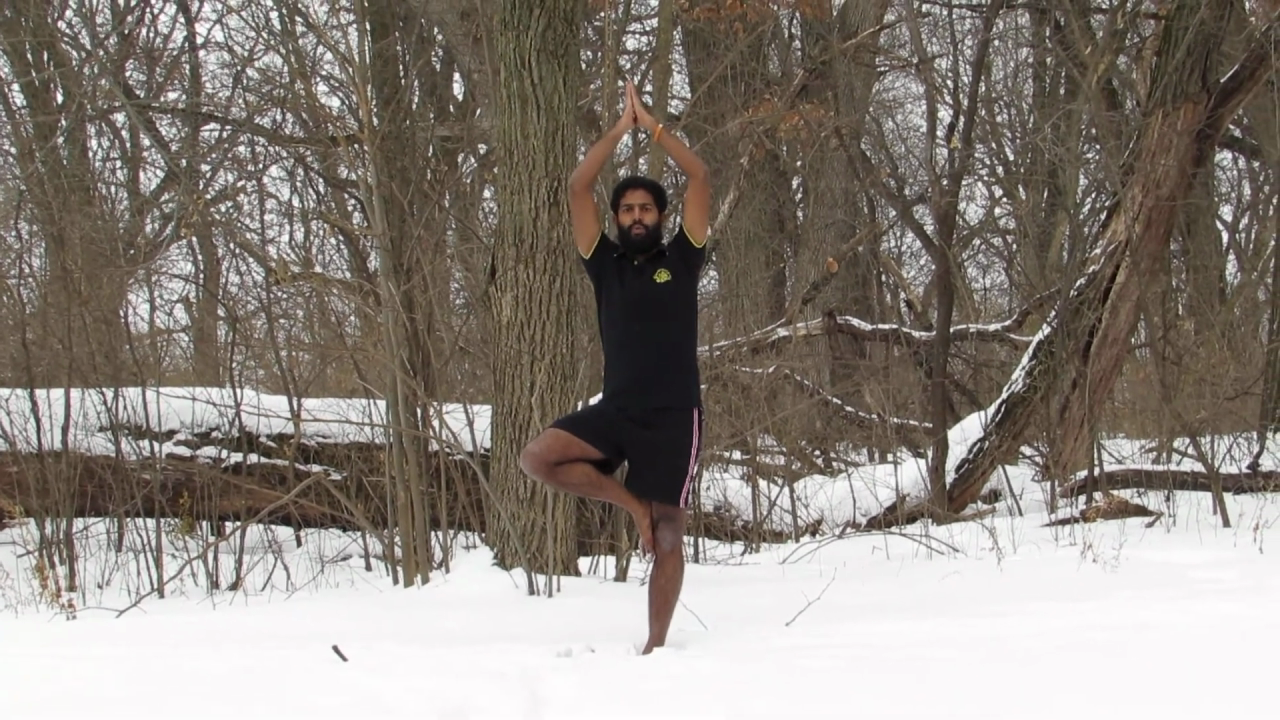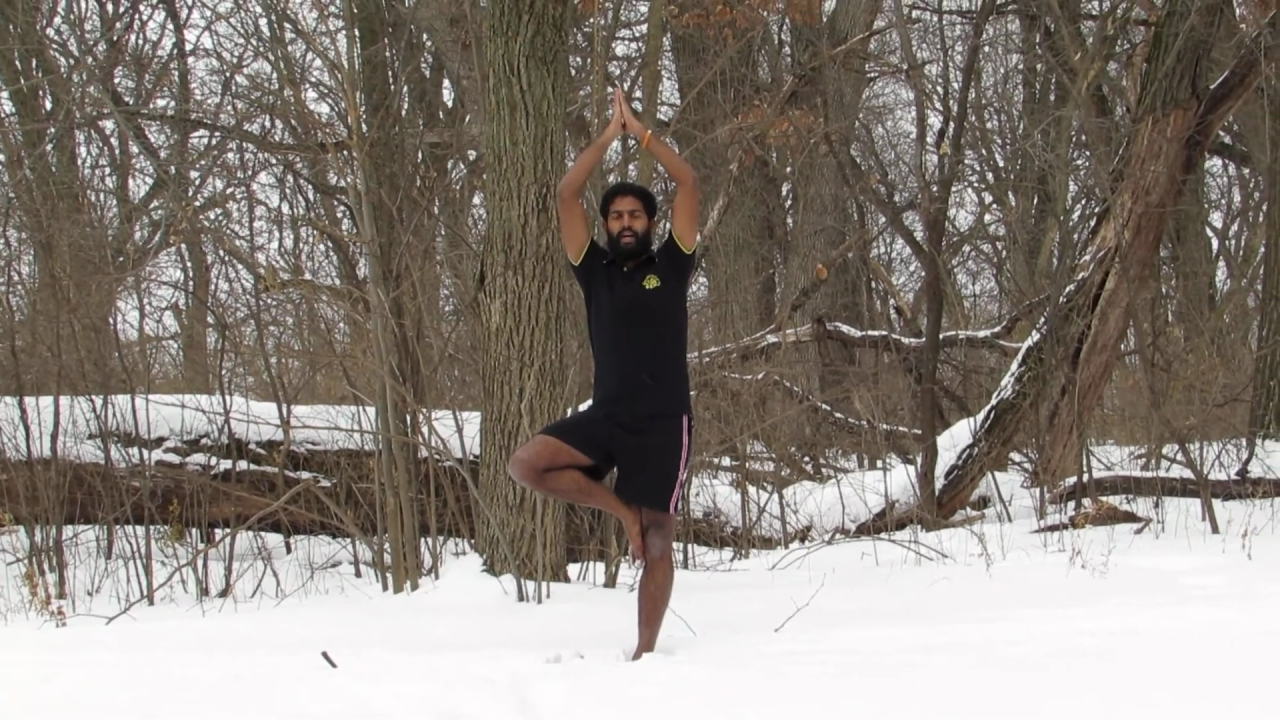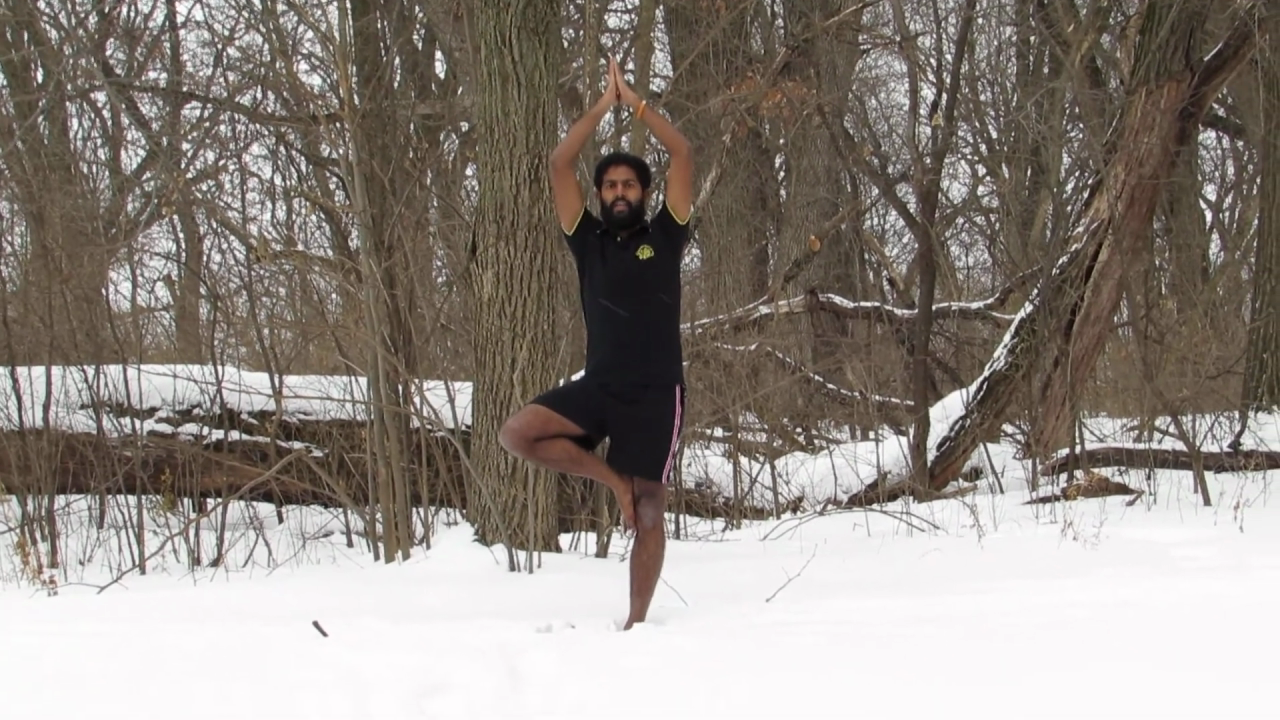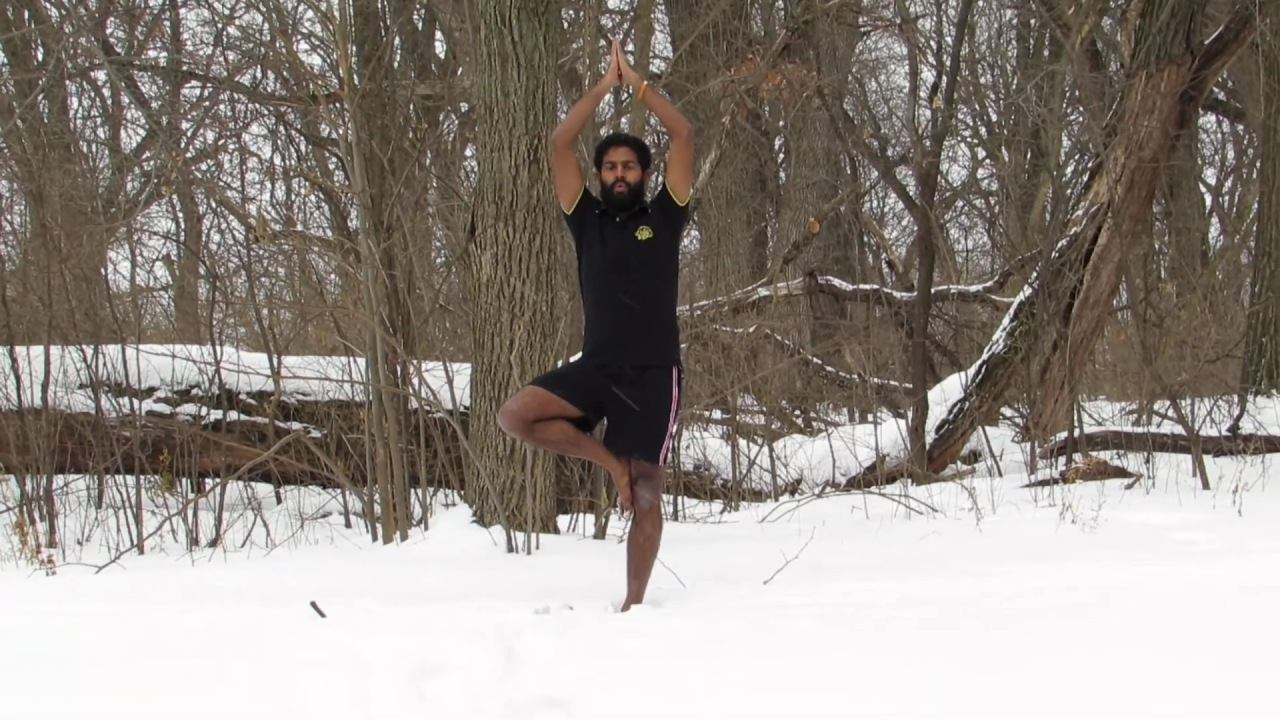
dt=0.4s
person 1, frame 1
left shoulder: (681, 260)
right shoulder: (605, 264)
left elbow: (700, 178)
right elbow: (577, 188)
left wrist: (651, 124)
right wrist: (618, 128)
left hip: (673, 414)
right hip: (615, 409)
left knee: (668, 532)
right knee: (536, 457)
left ankle: (656, 645)
right ankle: (631, 503)
person 1, frame 2
left shoulder: (670, 266)
right shoulder: (595, 271)
left elbow: (689, 184)
right elbow: (566, 195)
left wrist: (640, 131)
right wrist: (607, 135)
left hip: (663, 420)
right hip: (605, 415)
left knee: (657, 539)
right knee: (525, 464)
left ankle: (645, 651)
right ankle: (621, 510)
person 1, frame 3
left shoulder: (664, 237)
right shoulder: (587, 240)
left elbow: (683, 155)
right elbow: (559, 164)
left wrist: (635, 101)
right wrist: (602, 105)
left hip: (655, 390)
right hip: (597, 385)
left knee: (649, 508)
right knee: (516, 434)
left ankle: (637, 621)
right ankle: (613, 479)
person 1, frame 4
left shoulder: (663, 217)
right shoulder: (587, 220)
left elbow: (683, 136)
right elbow: (559, 144)
left wrist: (637, 82)
right wrist: (603, 85)
left hip: (653, 372)
right hip: (594, 366)
left knee: (646, 490)
right knee: (514, 415)
left ankle: (634, 603)
right ankle: (610, 461)
